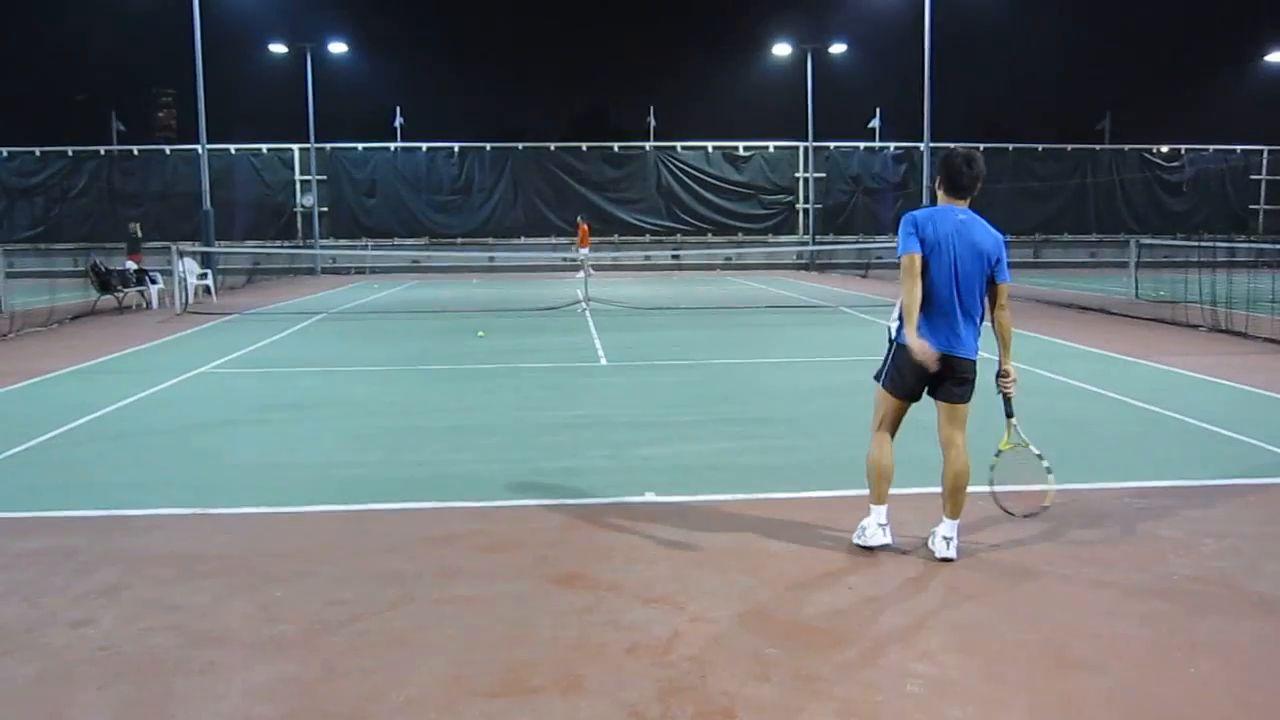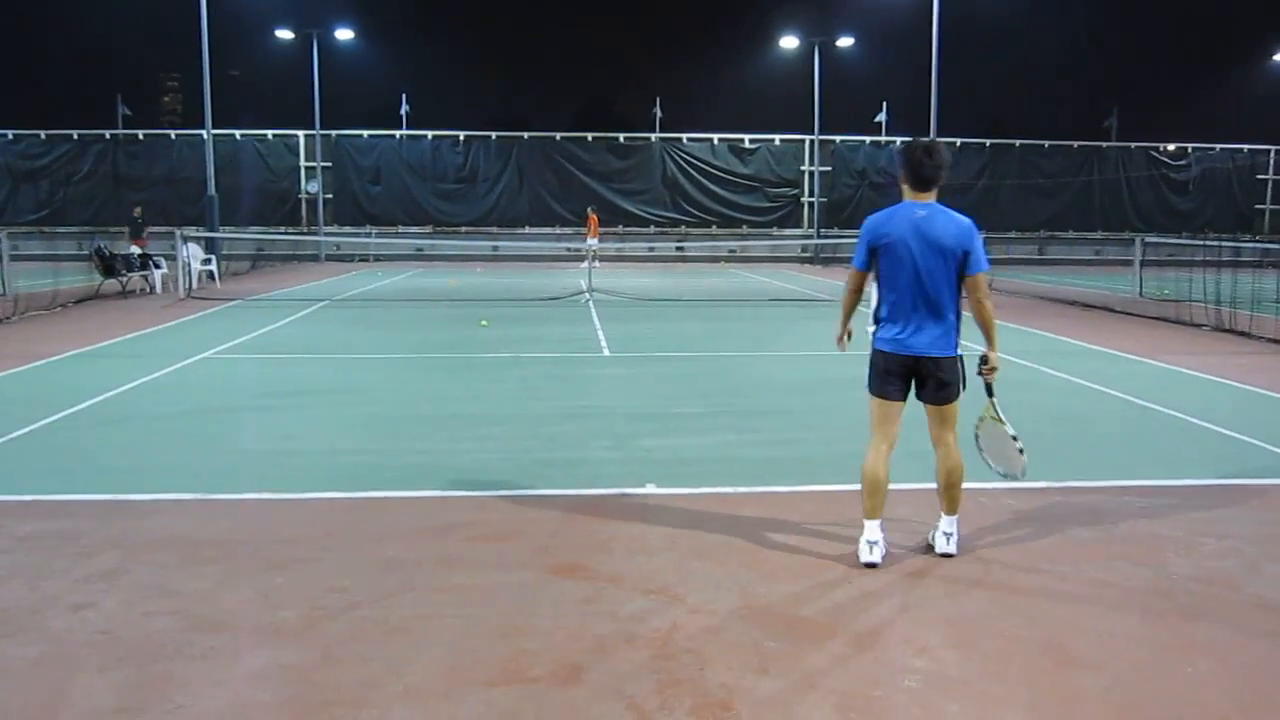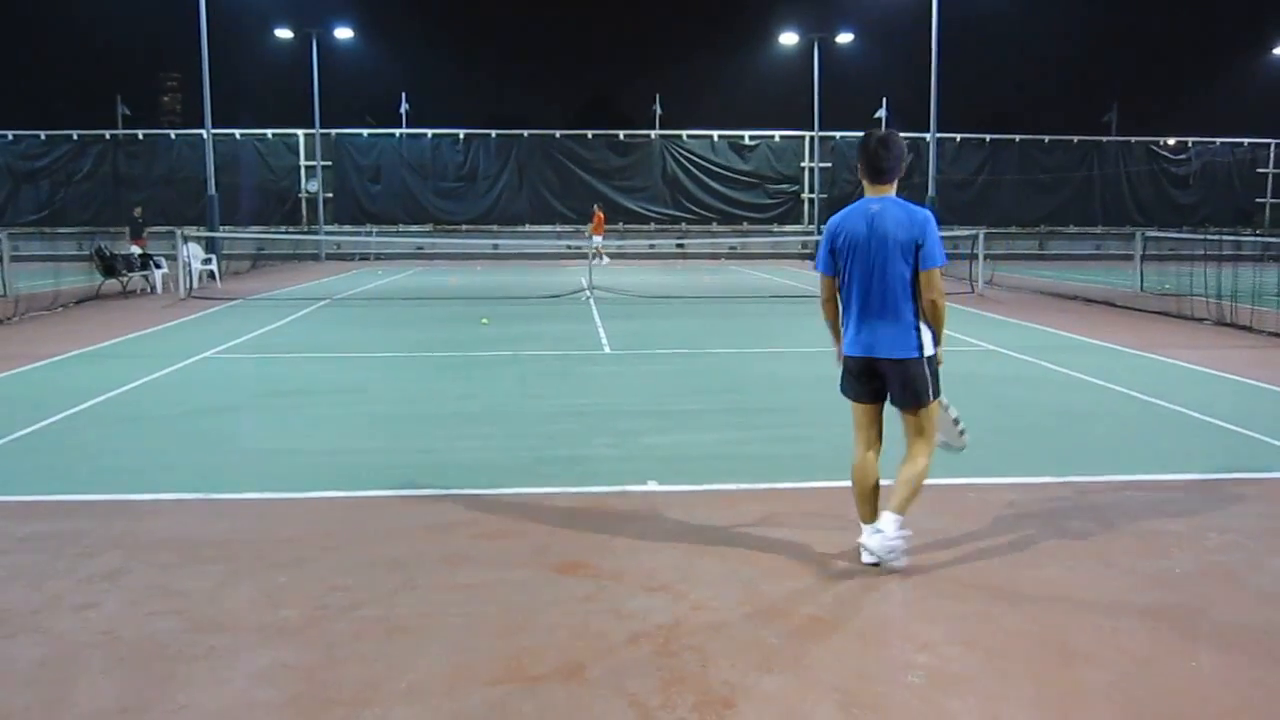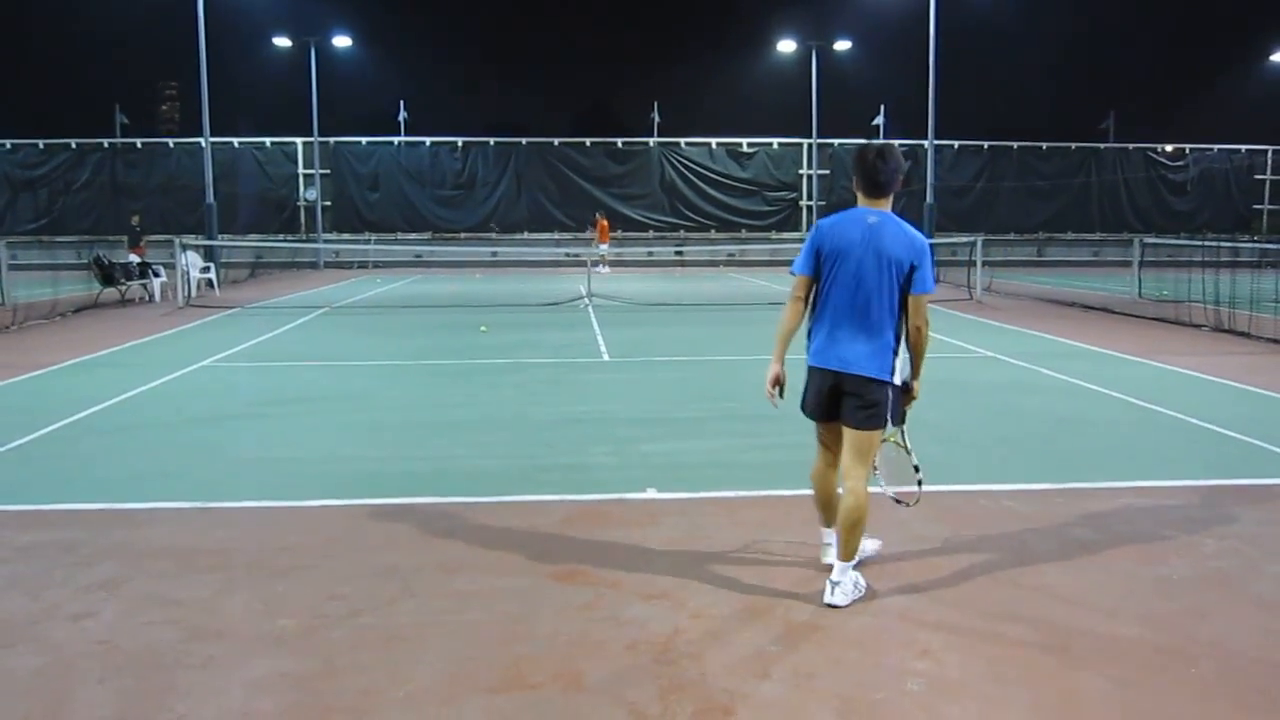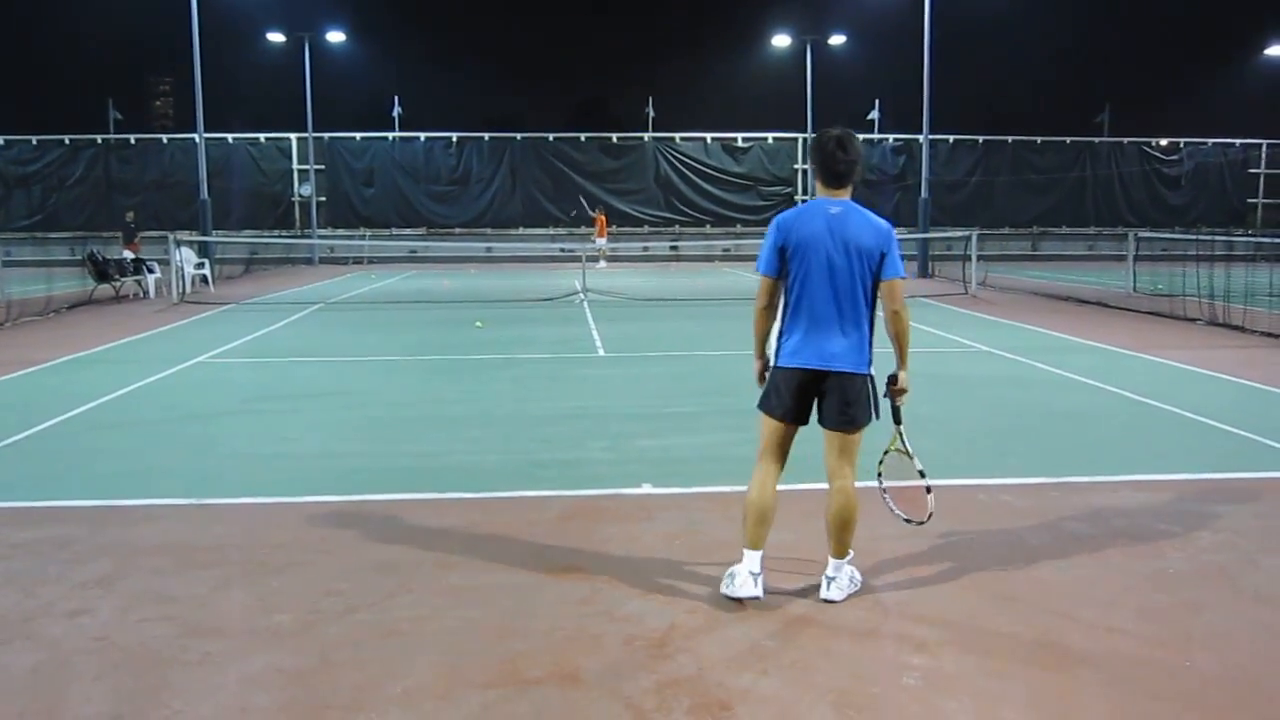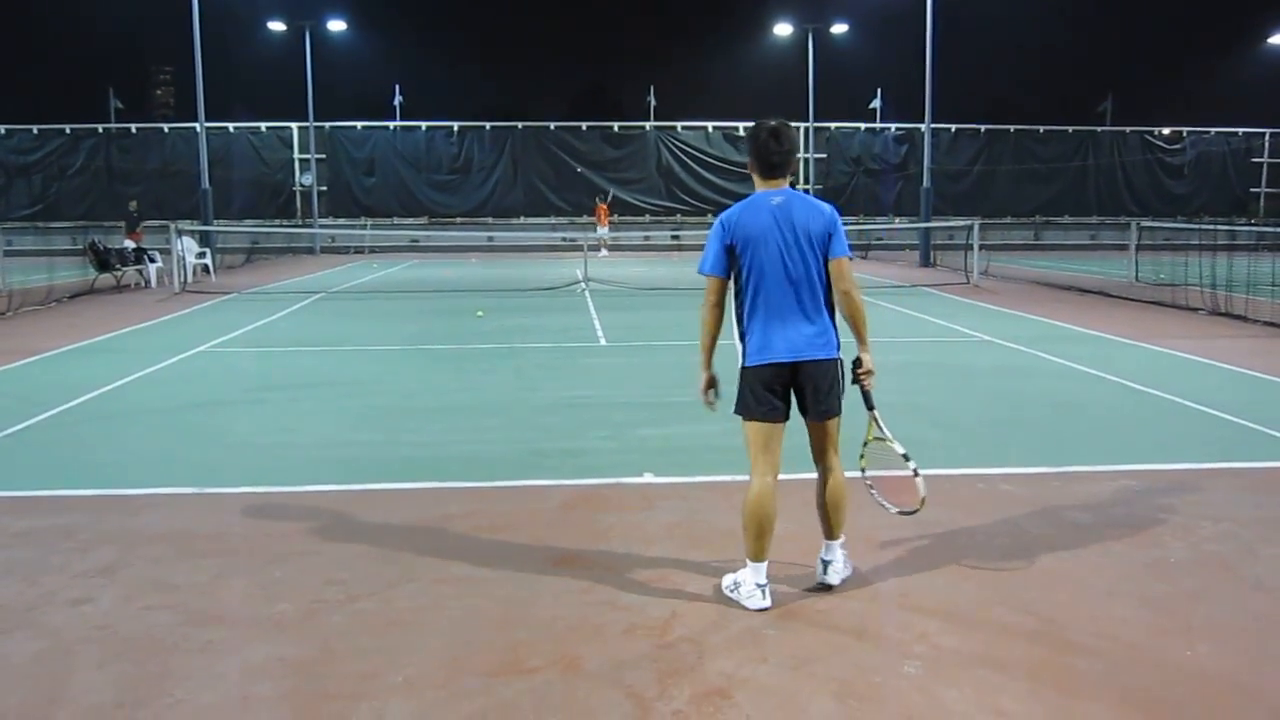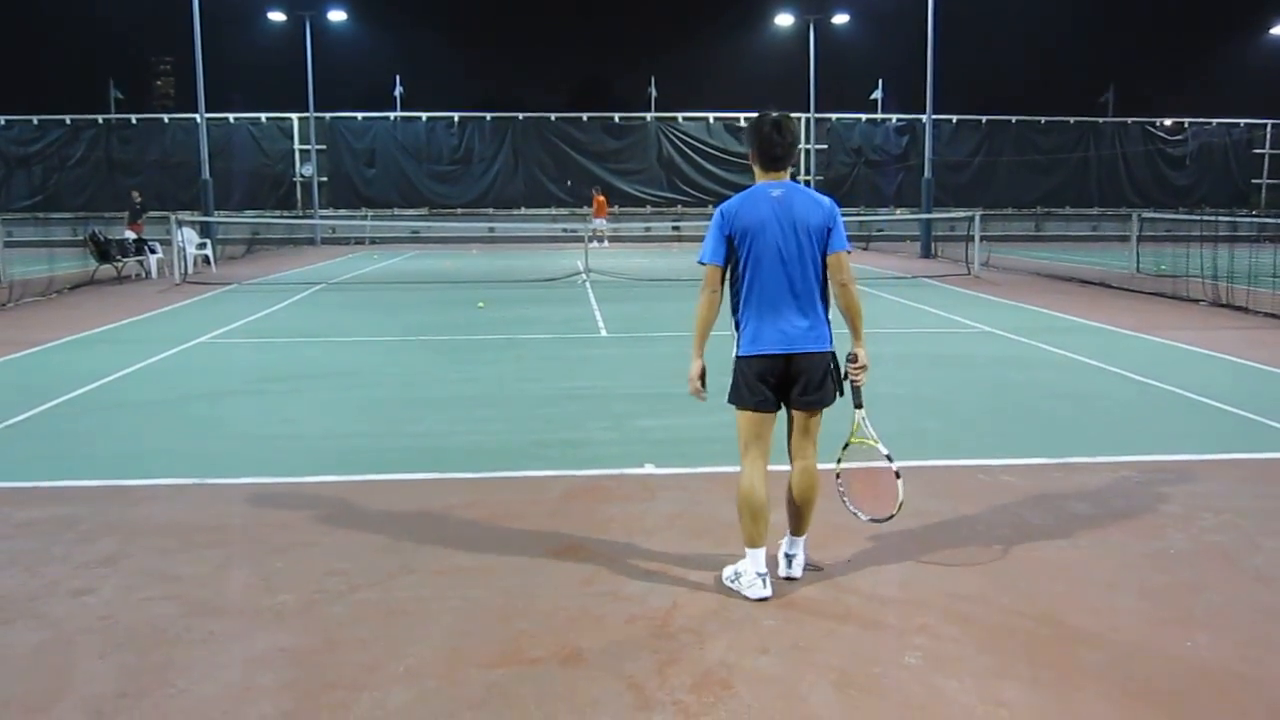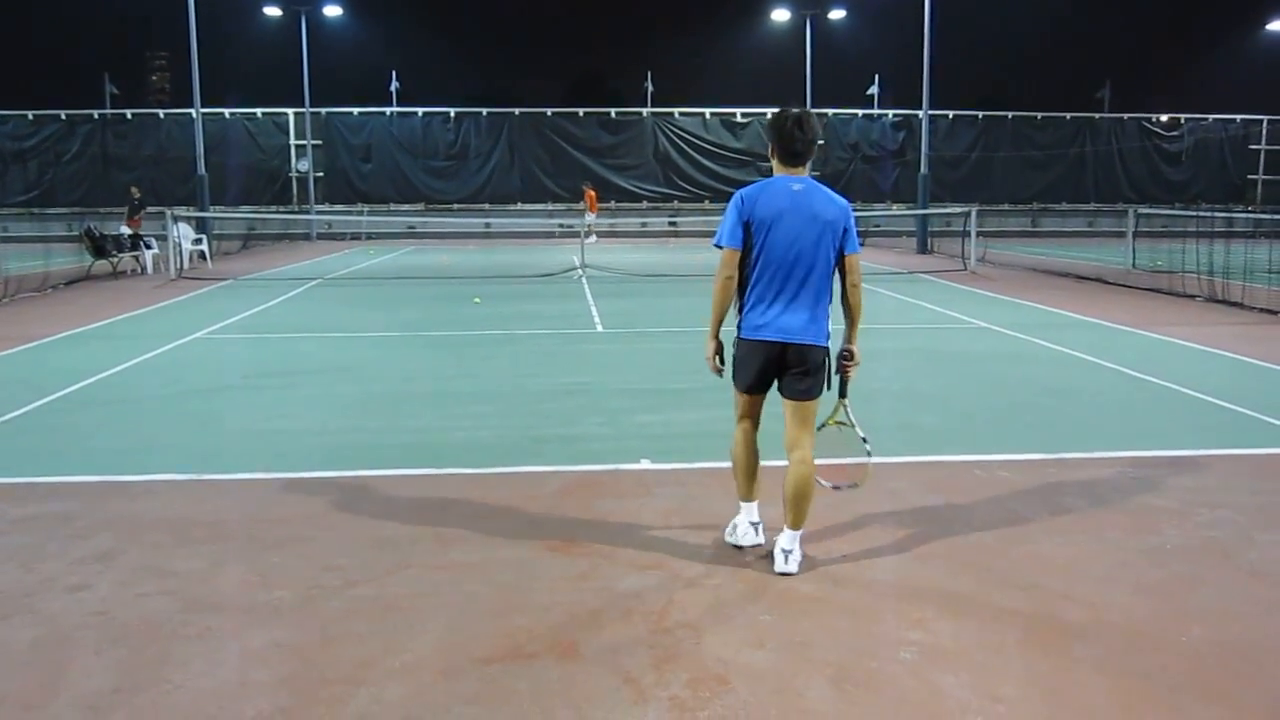
dt=0.4s
person 1, frame 1
left shoulder: (917, 222)
right shoulder: (992, 238)
left elbow: (912, 276)
right elbow: (1000, 307)
left wrist: (910, 333)
right wrist: (1006, 361)
left hip: (915, 348)
right hip: (962, 354)
left knee: (882, 433)
right knee: (954, 444)
left ankle: (878, 522)
right ankle: (947, 535)
person 1, frame 2
left shoulder: (876, 225)
right shoulder: (962, 228)
left elbow: (854, 288)
right elbow: (979, 297)
left wrist: (843, 323)
right wrist: (991, 347)
left hip: (890, 349)
right hip: (942, 350)
left knee: (880, 443)
right knee: (946, 443)
left ankle: (872, 538)
right ankle: (948, 531)
person 1, frame 3
left shoulder: (838, 225)
right shoulder: (919, 221)
left elbow: (829, 298)
right elbow: (932, 297)
left wrist: (840, 341)
right wrist: (937, 342)
left hip: (859, 352)
right hip: (908, 351)
left knee: (866, 447)
right knee: (921, 445)
left ankle: (873, 530)
right ankle: (888, 526)
person 1, frame 4
left shoulder: (825, 230)
right shoulder: (914, 243)
left elbow: (797, 300)
right elbow: (917, 323)
left wrist: (777, 359)
right wrist: (915, 377)
left hip: (823, 364)
right hip: (874, 372)
left knee: (827, 456)
right knee: (855, 475)
left ankle: (833, 539)
right ankle: (841, 578)
person 1, frame 5
left shoulder: (785, 225)
right shoulder: (879, 231)
left elbow: (765, 303)
right elbow: (896, 308)
left wrist: (760, 357)
right wrist: (902, 366)
left hip: (793, 363)
right hip: (849, 368)
left knee: (767, 468)
right knee: (841, 476)
left ankle: (749, 572)
right ankle: (837, 574)
person 1, frame 6
left shoulder: (730, 222)
right shoulder: (824, 215)
left elbow: (713, 302)
right elbow: (845, 289)
left wrist: (705, 365)
right wrist: (864, 347)
left hip: (762, 360)
right hip: (820, 357)
left knee: (763, 472)
right knee: (829, 462)
left ankle: (755, 581)
right ankle: (833, 558)
person 1, frame 7
left shoulder: (730, 212)
right shoulder: (824, 208)
left elbow: (711, 291)
right elbow: (842, 282)
left wrist: (698, 355)
right wrist: (858, 342)
left hip: (756, 350)
right hip: (813, 350)
left knee: (754, 461)
right knee: (804, 454)
left ankle: (754, 567)
right ankle: (793, 552)
person 1, frame 8
left shoulder: (747, 200)
right shoulder: (838, 208)
left elbow: (728, 274)
right elbow: (852, 282)
left wrist: (714, 334)
right wrist: (852, 339)
left hip: (756, 336)
right hip: (810, 340)
left knee: (746, 426)
right knee: (800, 444)
left ankle: (748, 521)
right ankle: (789, 545)
